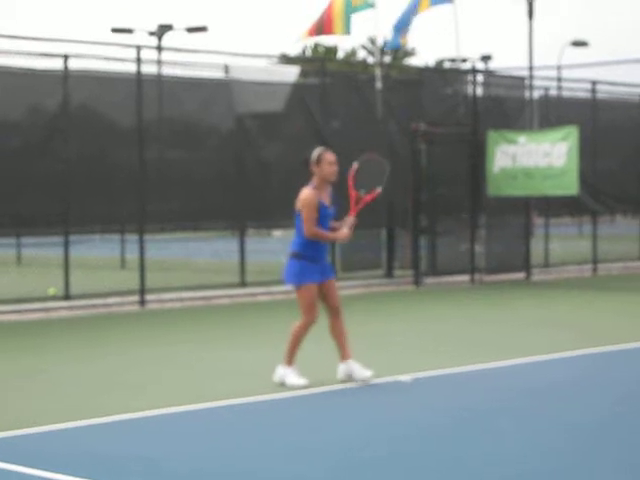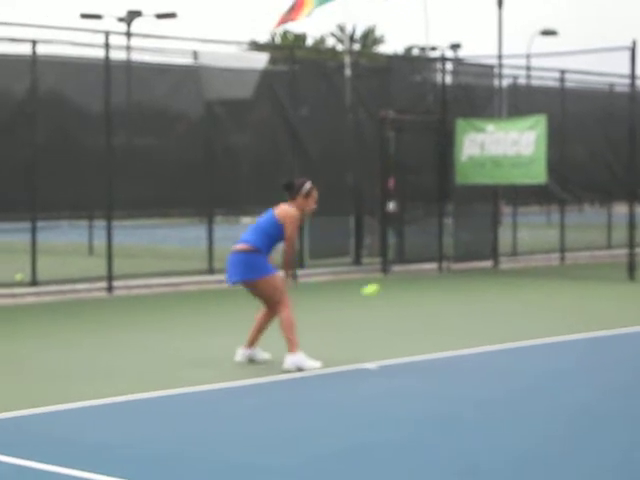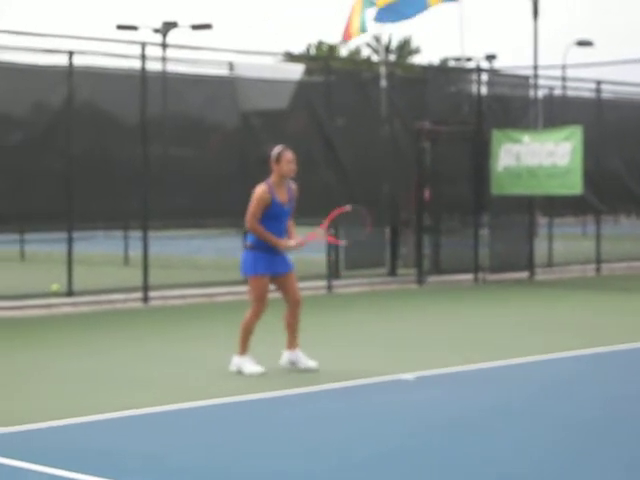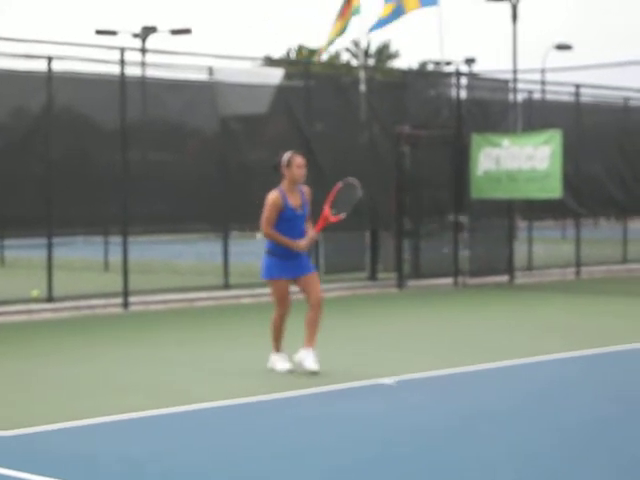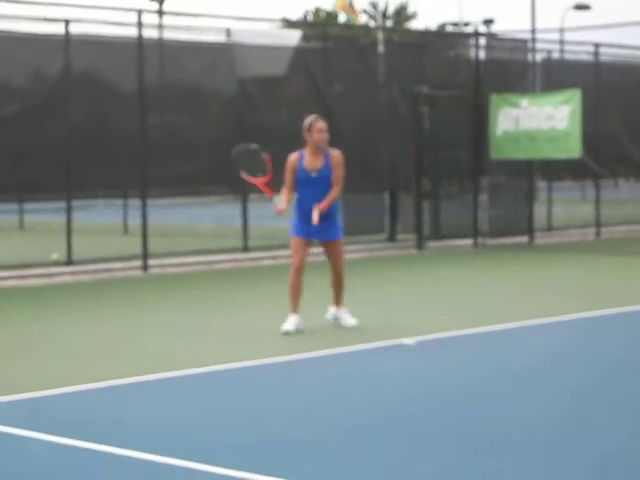
dt=1s
person 1, frame 1
left shoulder: (327, 190)
right shoulder: (308, 195)
right elbow: (309, 231)
left wrist: (342, 226)
right wrist: (338, 237)
left hip: (321, 262)
right hip: (303, 263)
left knee: (335, 310)
right knee: (309, 317)
left ankle: (346, 364)
right ankle: (285, 368)
person 1, frame 2
left shoulder: (280, 211)
right shoulder: (292, 212)
right elbow: (290, 248)
left wrist: (277, 275)
right wrist: (287, 271)
left hip: (238, 260)
right hip: (250, 258)
left knee: (273, 305)
right knee: (284, 304)
left ankle: (247, 349)
right ankle: (294, 355)
person 1, frame 3
left shoulder: (292, 188)
right shoulder: (263, 191)
right elbow: (251, 224)
left wrist: (293, 237)
right wrist: (277, 242)
left hip: (279, 255)
right hip: (258, 254)
left knee: (295, 301)
right knee: (258, 306)
left ankle: (292, 352)
right ankle: (241, 358)
person 1, frame 4
left shoulder: (305, 192)
right shoulder: (275, 197)
right elbow: (266, 229)
left wrist: (311, 234)
right wrist: (293, 244)
left hip: (301, 258)
right hip: (278, 259)
left knee: (317, 300)
right knee: (283, 309)
left ankle: (307, 351)
right ankle: (276, 354)
person 1, frame 5
left shoulder: (335, 156)
right shoulder: (294, 159)
left elbow: (337, 188)
right elbow: (288, 189)
left wrist: (319, 208)
right wrist: (283, 203)
left hip: (328, 220)
right hip: (301, 221)
left knee: (338, 268)
right knee: (297, 265)
left ankle: (338, 309)
right ankle: (294, 316)
